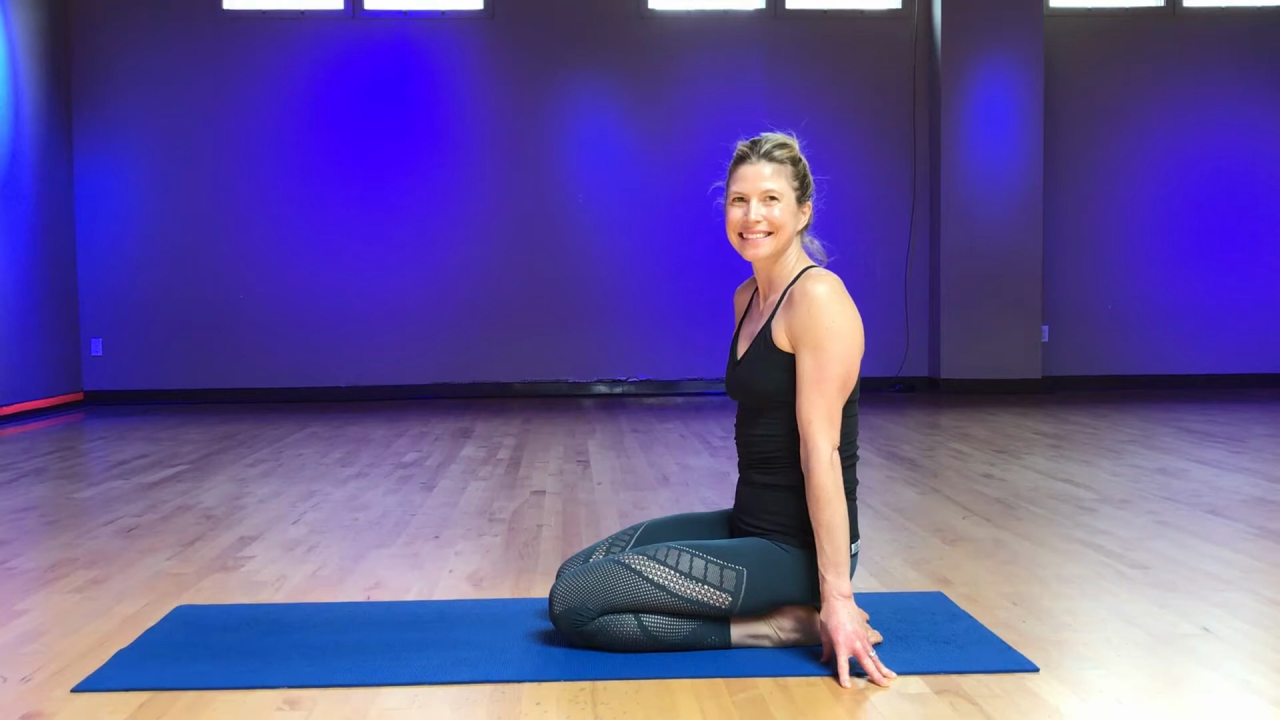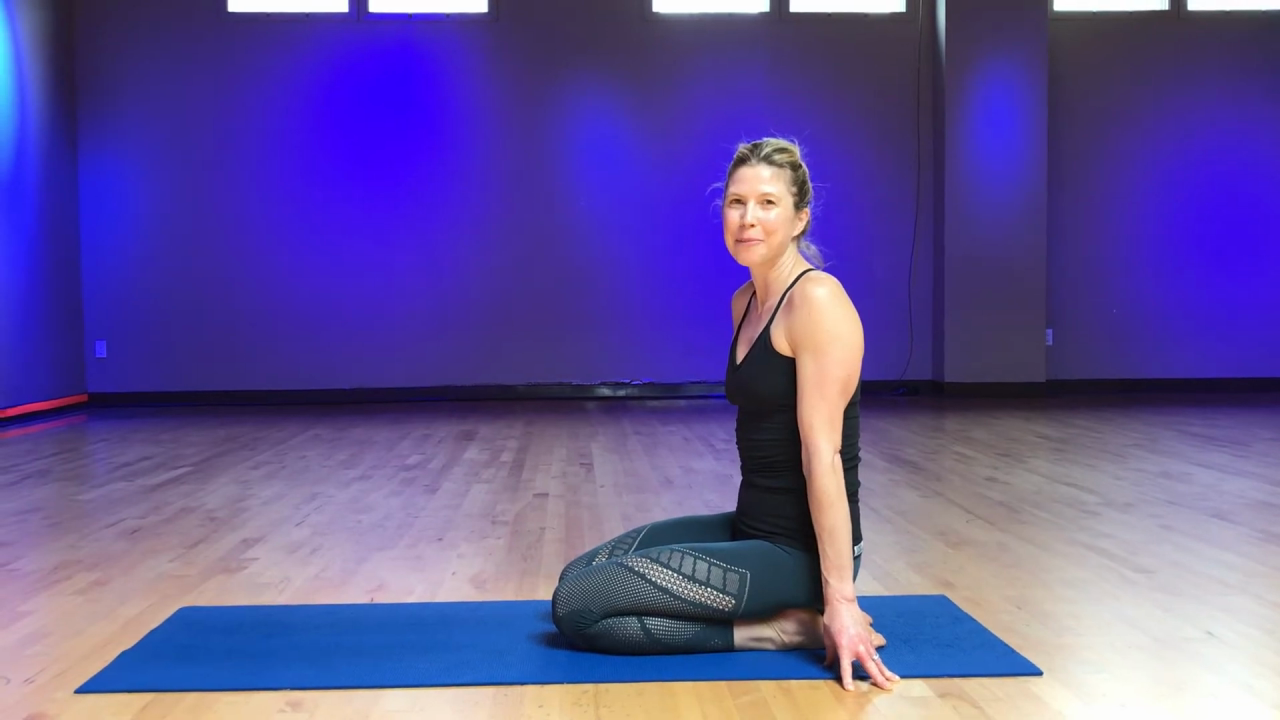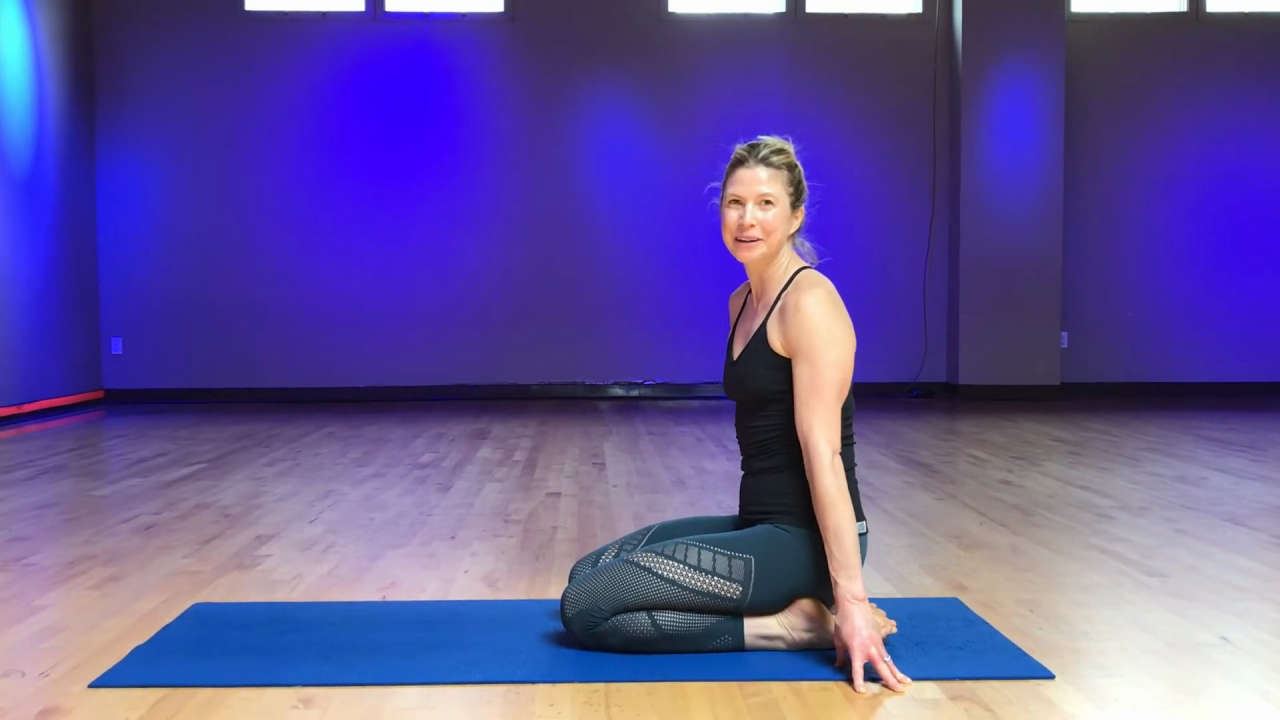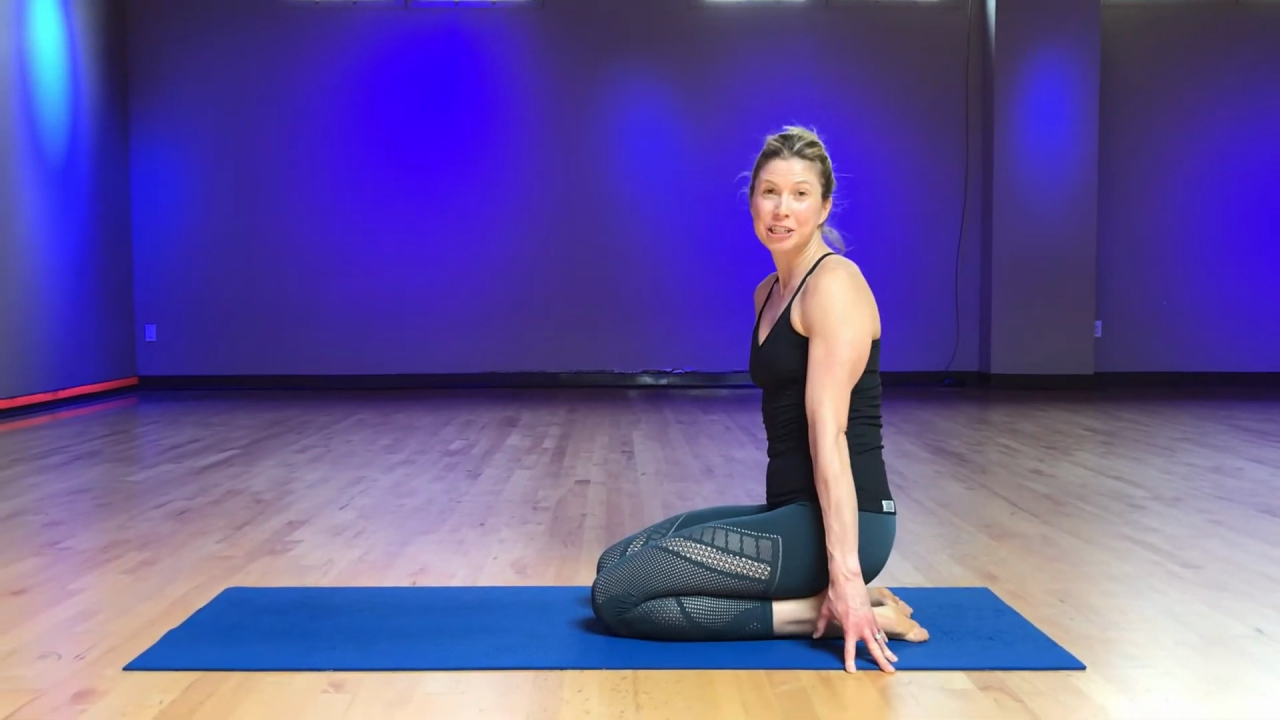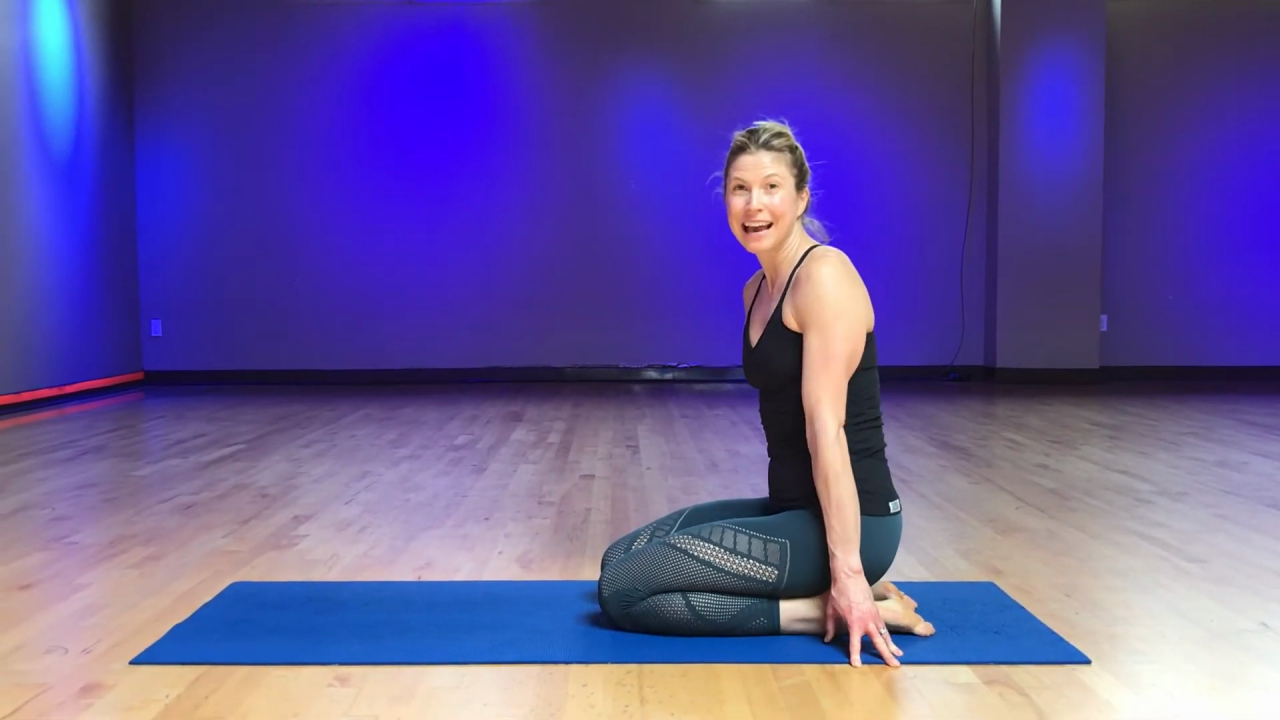
dt=1s
person 1, frame 1
left shoulder: (817, 297)
right shoulder: (747, 296)
left elbow: (822, 449)
left wrist: (836, 593)
left hip: (796, 544)
right hip: (751, 523)
left knee: (574, 601)
right knee: (575, 572)
left ankle: (784, 623)
right ankle: (780, 613)
person 1, frame 2
left shoulder: (816, 300)
right shoulder: (745, 300)
left elbow: (823, 453)
left wrist: (840, 597)
left hip: (797, 547)
right hip: (753, 526)
left knee: (577, 604)
right knee: (578, 576)
left ankle: (789, 626)
right ankle: (782, 616)
person 1, frame 3
left shoulder: (809, 302)
right shoulder: (741, 301)
left elbow: (823, 455)
left wrist: (849, 596)
left hip: (802, 540)
right hip: (762, 525)
left knee: (584, 606)
right knee: (587, 575)
left ankle: (790, 623)
right ankle: (787, 609)
person 1, frame 4
left shoulder: (834, 284)
right shoulder: (768, 292)
left elbow: (829, 434)
left wrist: (844, 571)
left hip: (840, 521)
right hip: (795, 512)
left knee: (616, 594)
right knee: (616, 563)
left ankle: (828, 609)
right ankle: (818, 599)
person 1, frame 5
left shoulder: (824, 275)
right shoulder: (756, 288)
left elbow: (827, 428)
left wrist: (846, 569)
left hip: (844, 521)
right hip: (794, 508)
left knee: (623, 589)
right knee: (621, 558)
left ankle: (835, 603)
right ankle: (829, 595)
